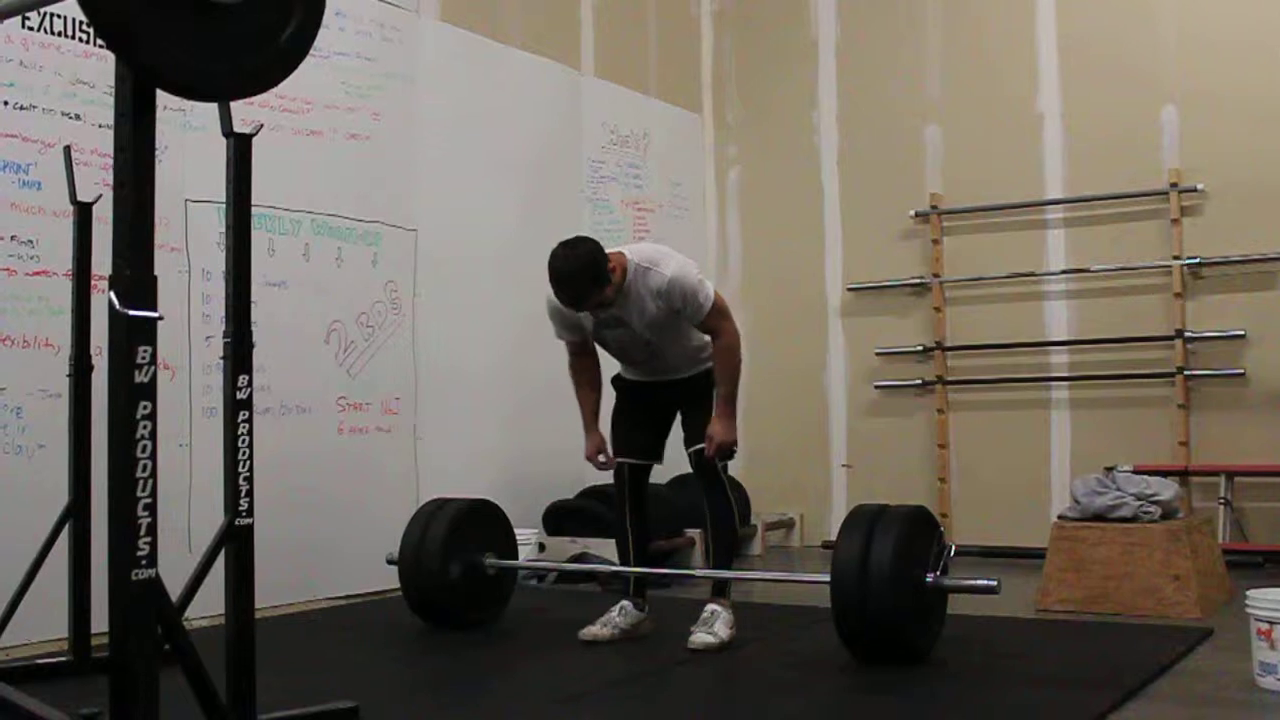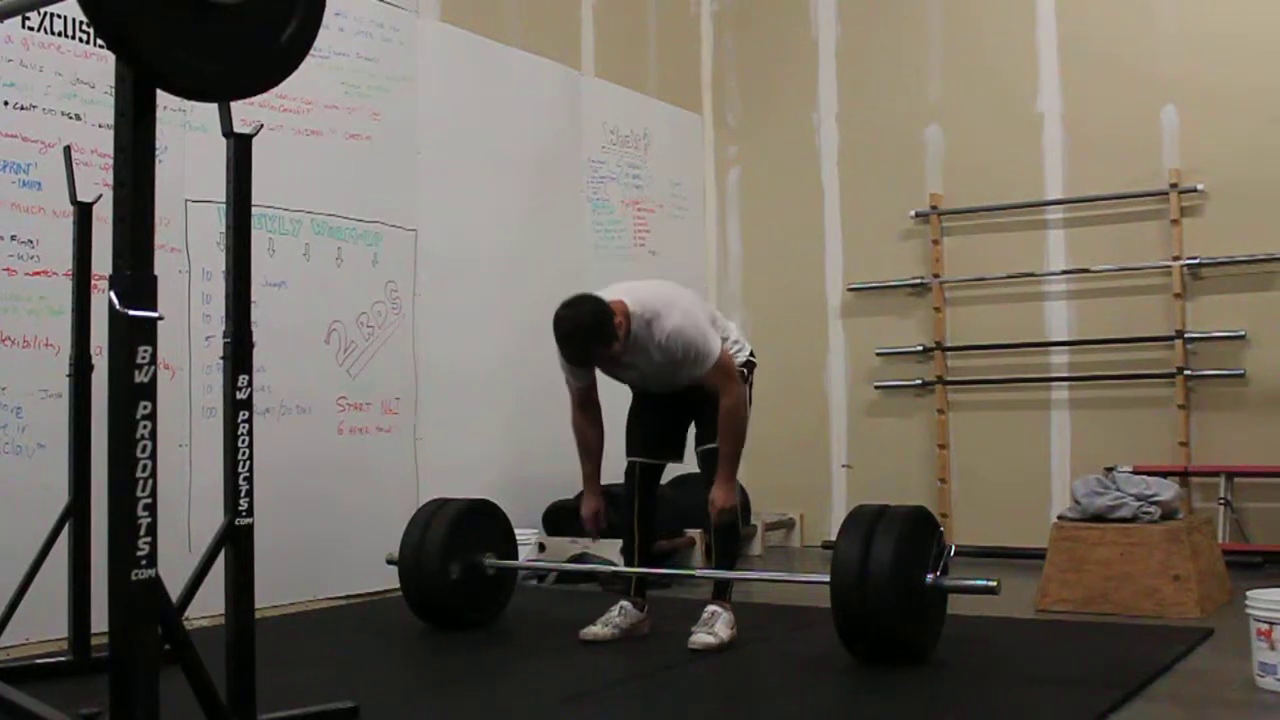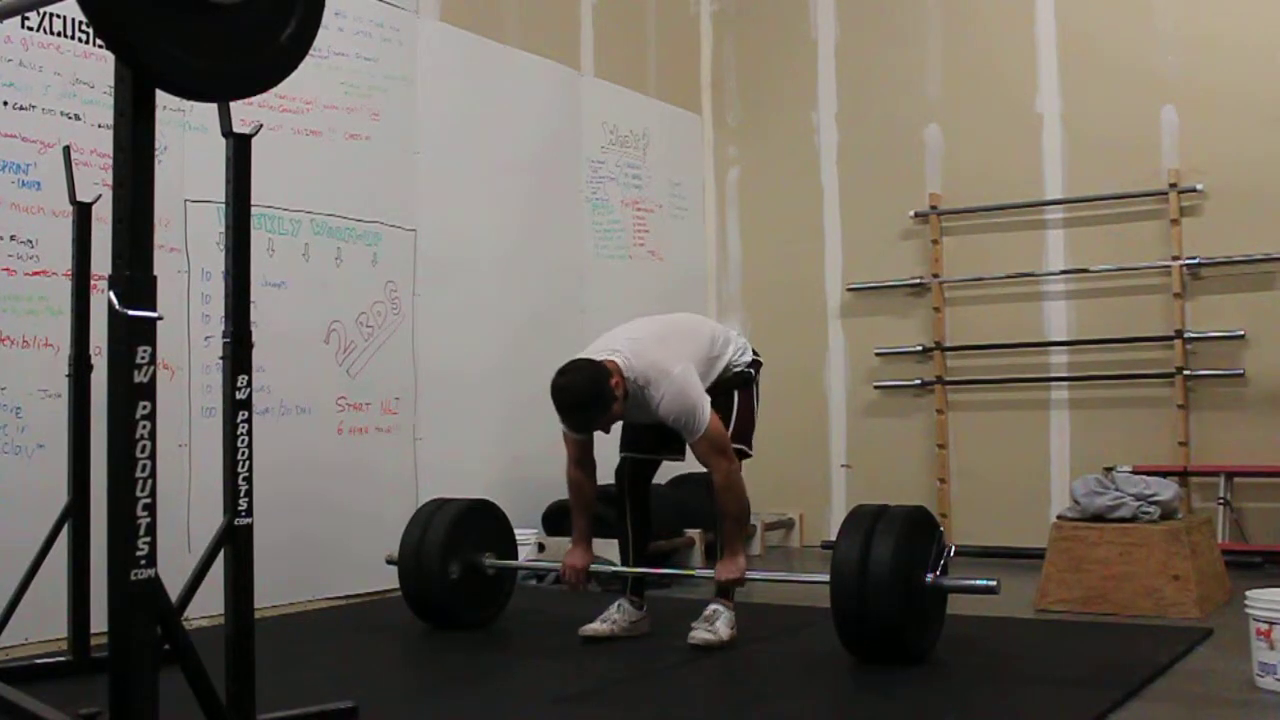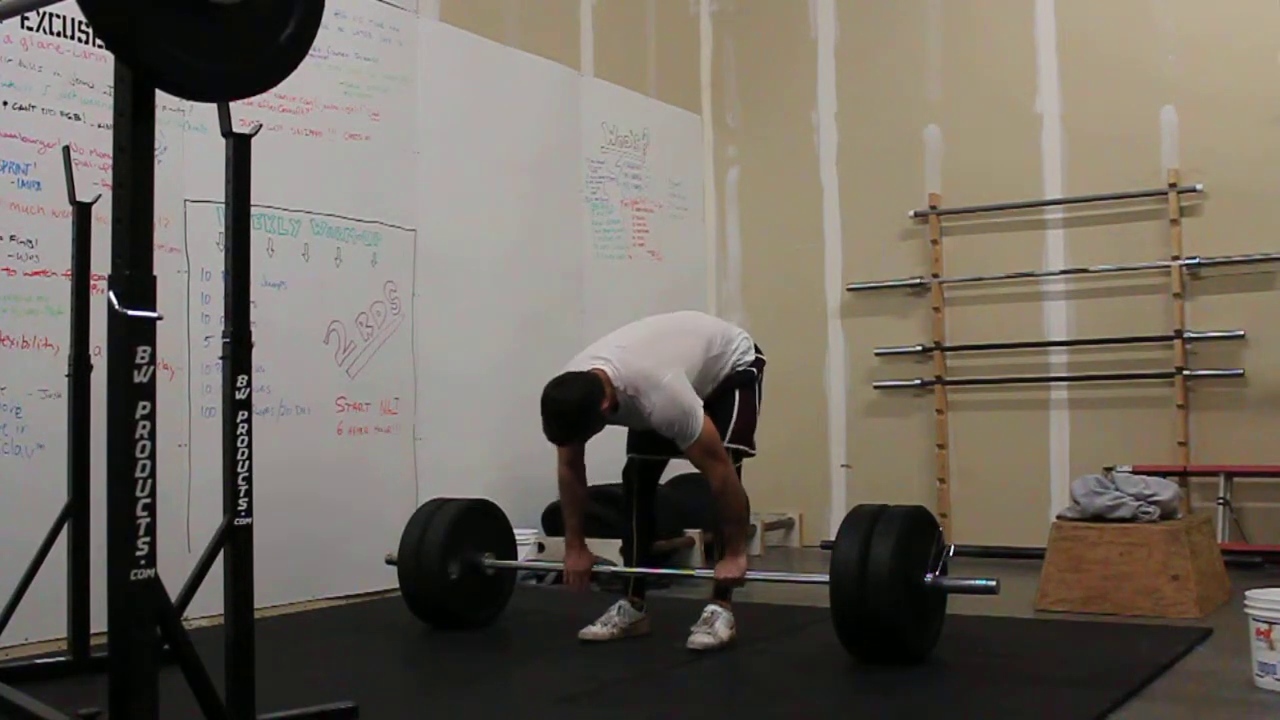
dt=0.7s
person 1, frame 1
left shoulder: (668, 275)
right shoulder: (561, 303)
left elbow: (725, 330)
right elbow: (582, 357)
left wrist: (725, 415)
right wrist: (591, 428)
left hip: (700, 372)
right hip: (639, 380)
left knee: (709, 472)
right knee: (627, 481)
left ankle: (719, 604)
right ankle: (633, 603)
person 1, frame 2
left shoulder: (673, 324)
right shoulder: (578, 340)
left elbow: (732, 393)
right elbow: (585, 411)
left wrist: (726, 480)
right wrist: (591, 489)
left hip: (721, 371)
right hip: (656, 385)
left knee: (715, 476)
right knee: (638, 479)
left ankle: (721, 606)
right ankle: (634, 604)
person 1, frame 3
left shoulder: (669, 386)
right shoulder: (579, 389)
left elbow: (724, 466)
right elbow: (580, 467)
left wrist: (734, 553)
right wrist: (580, 544)
left hip: (728, 369)
right hip: (656, 368)
left knee: (722, 468)
right knee: (629, 476)
left ankle: (722, 606)
right ankle: (632, 604)
person 1, frame 4
left shoulder: (660, 395)
right shoulder: (571, 392)
left elbow: (719, 470)
right elbow: (570, 468)
left wrist: (735, 553)
right wrist: (574, 546)
left hip: (731, 364)
right hip: (671, 357)
left knee: (724, 468)
right knee: (637, 479)
left ankle: (720, 608)
right ankle: (633, 606)
